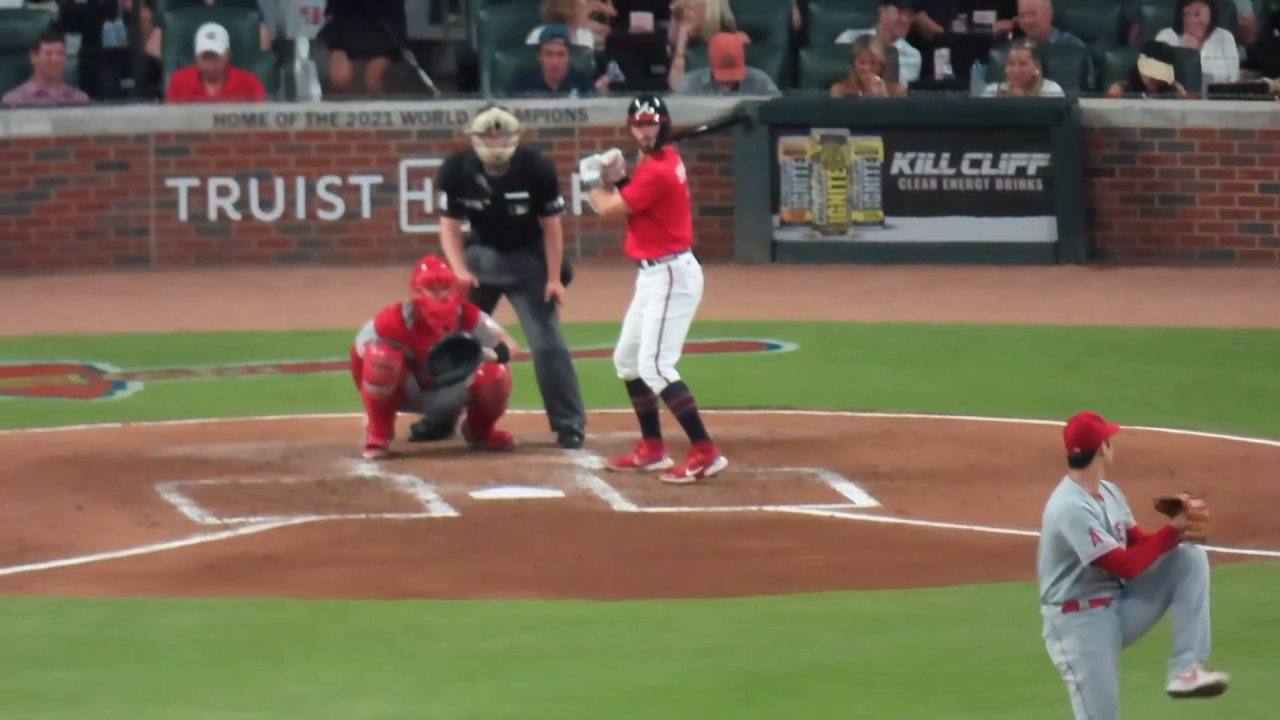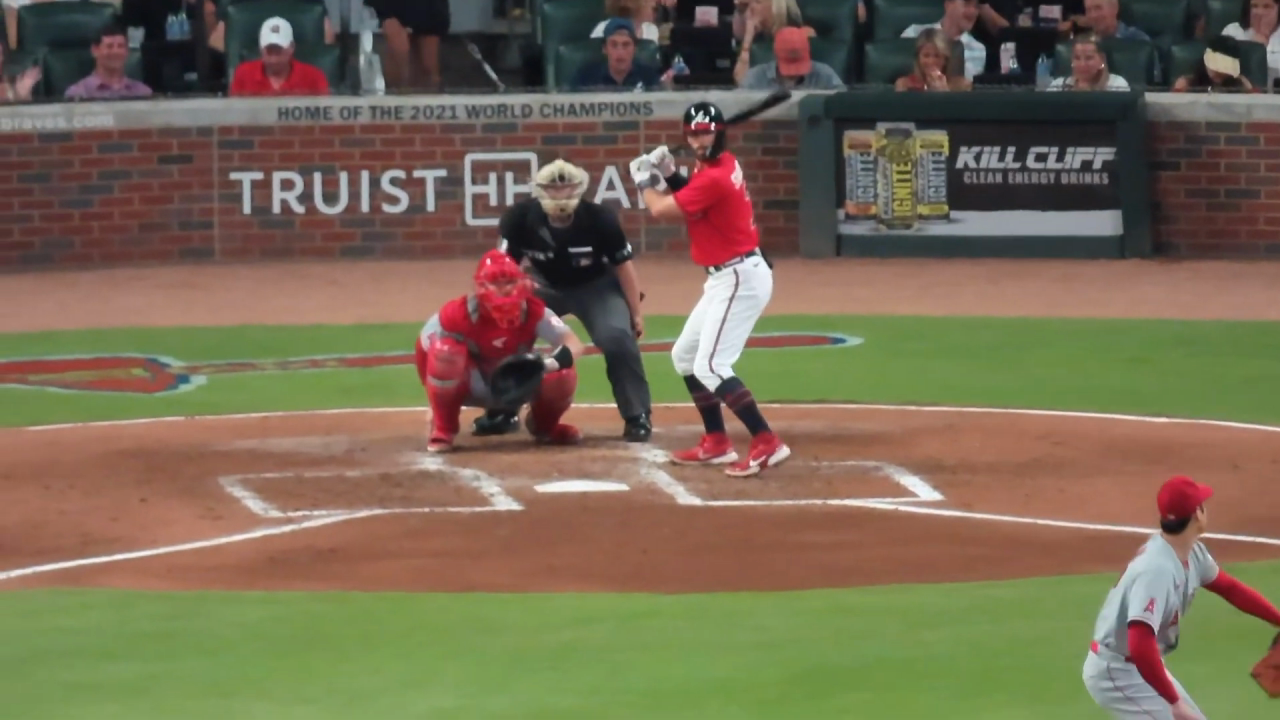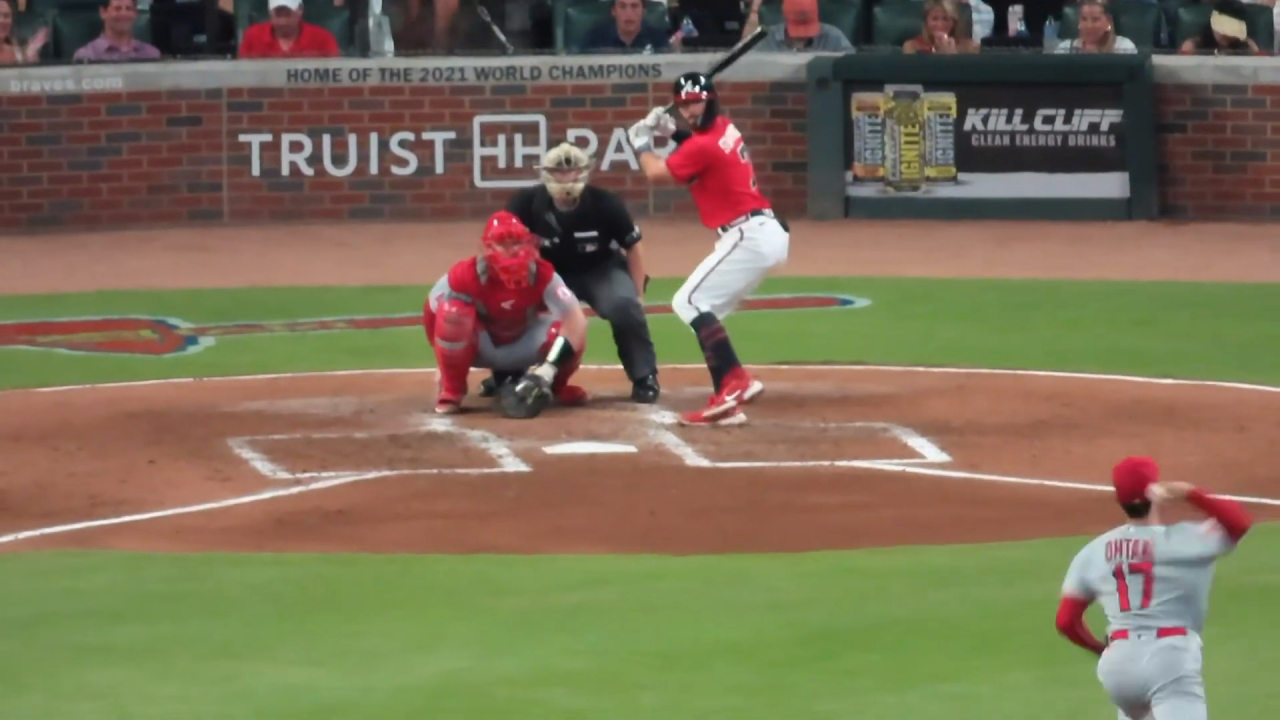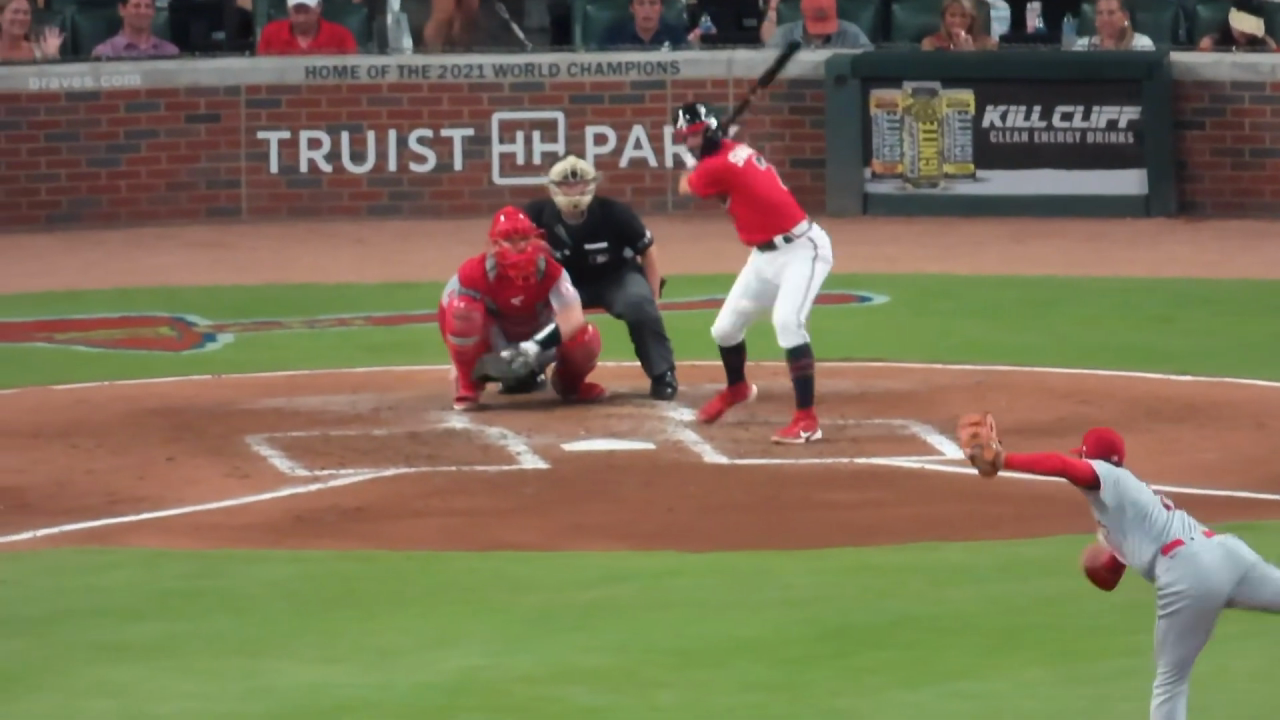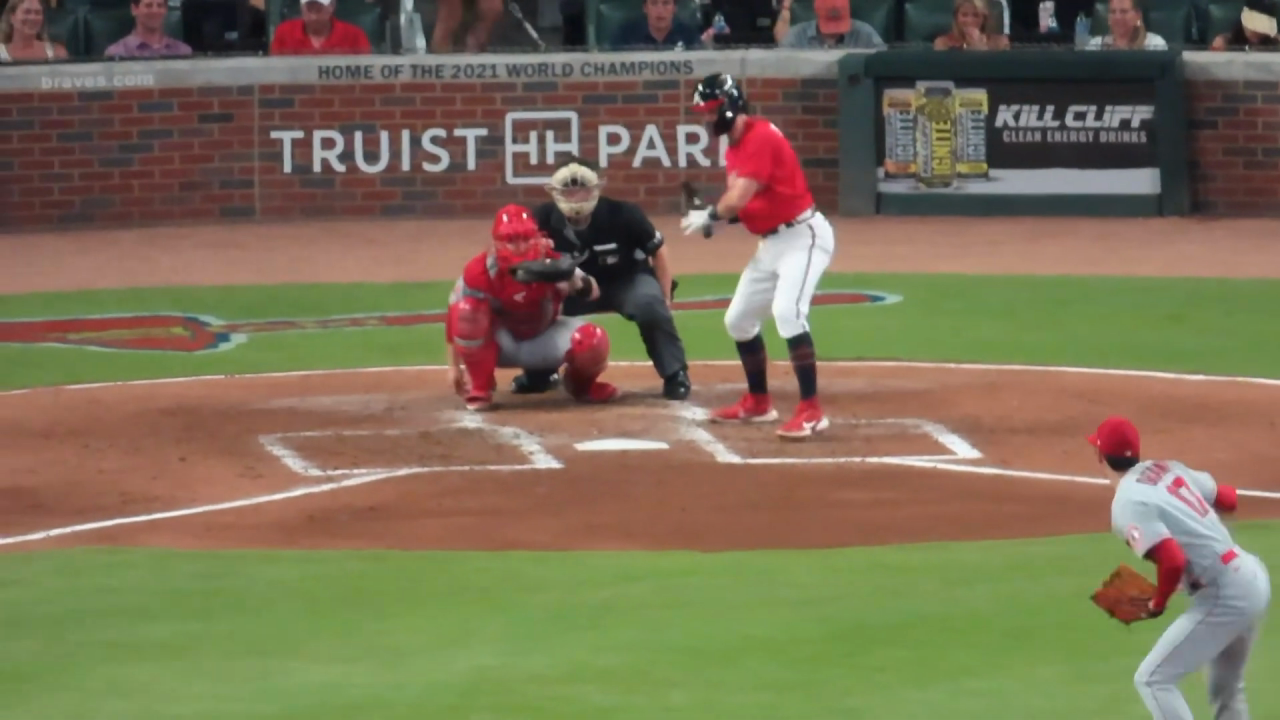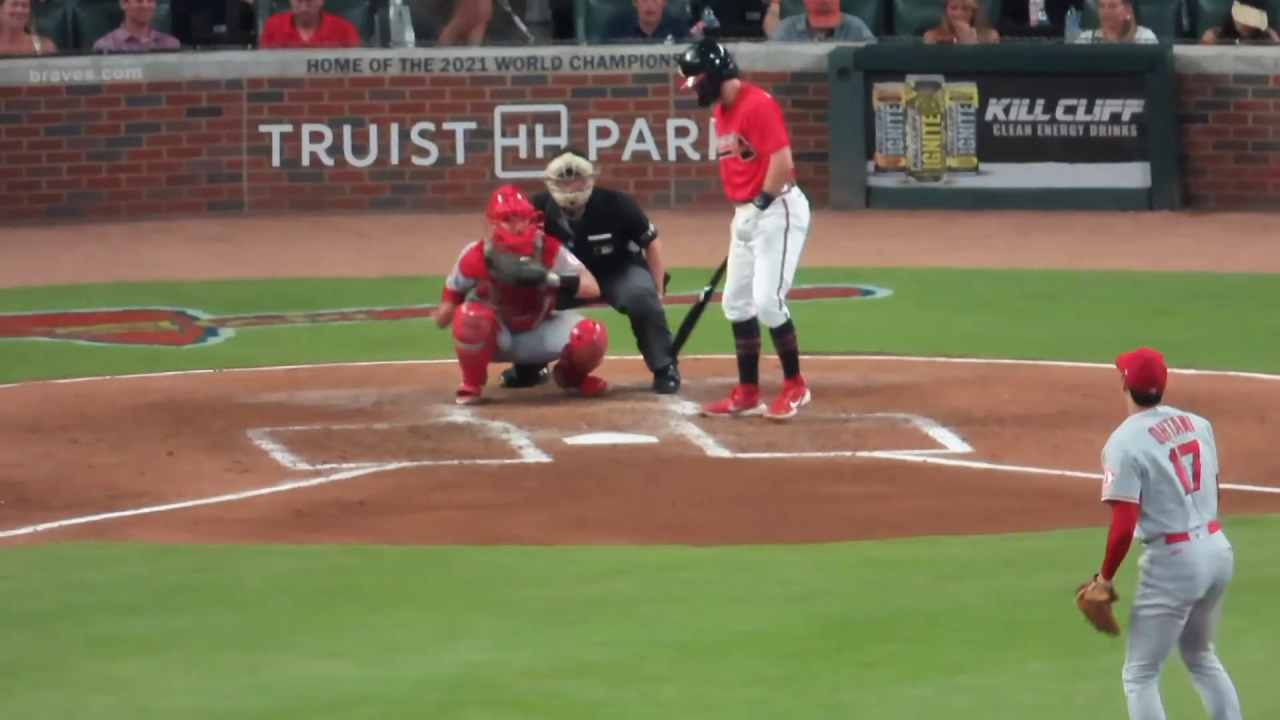
dt=0.4s
person 1, frame 1
left shoulder: (658, 169)
right shoulder: (659, 161)
left elbow: (609, 209)
right elbow: (634, 199)
left wrist: (592, 178)
right wrist: (616, 177)
left hip: (670, 275)
right hip: (655, 274)
left knee: (654, 366)
right knee: (627, 359)
left ankle: (705, 452)
right ankle: (652, 449)
person 1, frame 2
left shoulder: (714, 177)
right shoulder: (719, 165)
left elbow: (661, 209)
right elbow: (691, 196)
left wrist: (643, 179)
right wrist: (668, 174)
left hip: (739, 278)
right hip: (728, 277)
left knee: (710, 366)
right knee: (685, 356)
left ankle: (766, 443)
right ankle: (716, 443)
person 1, frame 3
left shoulder: (704, 146)
right shoulder: (723, 127)
left elbow: (656, 173)
left wrist: (641, 143)
right wrist: (671, 131)
left hip: (749, 236)
right hip: (764, 234)
left knee: (688, 302)
right knee: (704, 313)
left ankle: (737, 380)
right ankle: (725, 403)
person 1, frame 4
left shoulder: (717, 165)
right shoulder: (737, 150)
left elbow: (686, 188)
left wrist: (695, 163)
left hip: (803, 247)
right hip: (767, 253)
left knee: (787, 322)
right knee: (725, 329)
left ankle: (806, 419)
right ankle: (737, 388)
person 1, frame 5
left shoulder: (761, 135)
right shoulder: (732, 149)
left elbow: (740, 197)
left wrist: (708, 216)
right wrist: (711, 217)
left hip: (805, 236)
right hip: (771, 243)
left knee: (787, 311)
right knee: (738, 319)
left ankle: (810, 409)
right ankle: (758, 401)
person 1, frame 6
left shoulder: (757, 103)
right shoulder: (721, 109)
left elbow: (783, 161)
left wrist: (758, 207)
right wrist: (744, 211)
left hip: (778, 210)
right hip: (751, 212)
left knee: (767, 300)
right knee: (736, 303)
left ankle: (794, 385)
right ankle: (748, 394)
person 2, frame 1
left shoulder: (1108, 491)
right shoulder: (1071, 505)
left elbow: (1138, 543)
right elbow: (1125, 566)
left wrist: (1179, 526)
right wrist: (1173, 530)
left hip: (1118, 612)
right hip: (1080, 626)
left knee: (1191, 558)
left ankle: (1187, 669)
person 2, frame 2
left shoulder: (1192, 551)
right shoulder: (1155, 569)
left elbow: (1228, 586)
right elbow: (1140, 647)
left hip: (1145, 665)
right hip: (1117, 673)
person 2, frame 3
left shoulder: (1094, 552)
right shoulder: (1187, 541)
left elbow: (1065, 621)
right wrist: (1188, 493)
left hip: (1117, 667)
right hip: (1173, 667)
person 2, frame 4
left shoulder: (1108, 478)
left elbow: (1067, 467)
right elbow: (1106, 579)
left wrist: (1002, 459)
right wrist: (1099, 559)
left hip: (1189, 574)
left knee: (1170, 684)
person 2, frame 5
left shoulder: (1128, 504)
right shoulder: (1169, 470)
left elbow: (1175, 561)
right elbow: (1229, 500)
left wrist: (1157, 603)
right wrist: (1219, 485)
left hip: (1229, 593)
right hip: (1251, 576)
left knee: (1154, 681)
right knee: (1224, 691)
person 2, frame 6
left shoulder: (1123, 443)
right shoulder: (1197, 423)
left elbow: (1124, 525)
left wrist: (1105, 575)
left hip: (1171, 565)
right hip: (1217, 552)
left knee: (1140, 675)
right knee: (1200, 658)
person 3, frame 1
left shoulder: (537, 168)
right shoulder: (456, 169)
left elbow: (551, 225)
right elbow: (449, 226)
left wrist: (554, 277)
right wrist: (459, 271)
left hip: (528, 258)
right hip: (480, 255)
left knee: (548, 342)
left ankle: (570, 423)
person 3, frame 2
left shoulder: (601, 219)
right shoulder: (519, 217)
left elbow: (623, 266)
left wrist: (636, 313)
left hip: (595, 285)
right hip: (543, 284)
left knee: (617, 336)
left ankle: (637, 415)
right ankle: (502, 411)
person 3, frame 3
left shoulder: (606, 204)
right shoulder: (525, 203)
left elbow: (633, 246)
left wrist: (638, 295)
left hip: (601, 269)
right hip: (550, 271)
left knee: (624, 306)
left ankle: (644, 377)
right ankle: (507, 373)
person 3, frame 4
left shoulder: (615, 213)
right shoulder: (537, 214)
left elbow: (646, 251)
left wrist: (654, 298)
left hip: (616, 277)
left knee: (639, 305)
left ankle: (663, 374)
person 3, frame 5
left shoulder: (623, 214)
right shoulder: (544, 218)
left elbow: (657, 251)
left wrist: (665, 299)
left hip: (628, 279)
left knee: (649, 306)
left ankle: (675, 374)
right ankle: (540, 373)
person 3, frame 6
left shoulder: (617, 205)
right shoulder: (537, 209)
left elbow: (650, 244)
left wrist: (658, 291)
left hip: (621, 270)
left knee: (642, 298)
left ankle: (665, 368)
right ankle: (530, 367)
person 4, frame 1
left shoulder: (468, 316)
right shoulder: (393, 320)
left elbow: (509, 345)
right elbow: (359, 355)
left wrist: (488, 354)
right wrist: (371, 410)
left hip: (450, 393)
right hip: (407, 393)
left knee: (497, 374)
right knee: (379, 356)
left ankle: (480, 432)
right ankle: (379, 434)
person 4, frame 2
left shoulder: (533, 311)
right shoulder: (457, 314)
left elbow: (574, 344)
right elbow: (424, 350)
left wrist: (550, 363)
right wrist: (436, 392)
right hip: (471, 387)
left knee: (563, 373)
right knee: (443, 350)
left ankle: (544, 426)
right ankle: (443, 428)
person 4, frame 3
left shoulder: (542, 275)
right shoulder: (465, 276)
left elbow: (577, 320)
right elbow: (432, 312)
left wrist: (549, 368)
right wrist: (444, 360)
left hip: (522, 344)
right hip: (479, 347)
left knee: (570, 334)
right knee: (451, 312)
left ankle: (554, 387)
right ankle: (452, 390)
person 4, frame 4
left shoulder: (550, 271)
right shoulder: (475, 272)
left elbow: (575, 316)
right elbow: (447, 310)
left wrist: (533, 347)
right wrist: (457, 364)
left hip: (537, 339)
right hip: (493, 342)
left knee: (585, 337)
right knee: (461, 308)
left ankle: (569, 384)
right ankle: (469, 388)
person 4, frame 5
right shoulder: (478, 271)
left elbow: (592, 291)
right elbow: (455, 314)
left wrist: (576, 282)
right wrist: (453, 366)
left hip: (544, 341)
right hip: (501, 344)
left knee: (593, 342)
right knee: (466, 310)
left ankle: (580, 383)
right ankle: (481, 388)
person 4, frame 6
left shoulder: (548, 249)
right shoulder: (475, 257)
left elbow: (592, 287)
right elbow: (452, 293)
left wrist: (550, 278)
right wrist: (446, 311)
left hip: (539, 334)
right hip: (495, 337)
left knee: (591, 336)
right knee: (469, 315)
left ankle: (571, 377)
right ankle: (472, 383)
